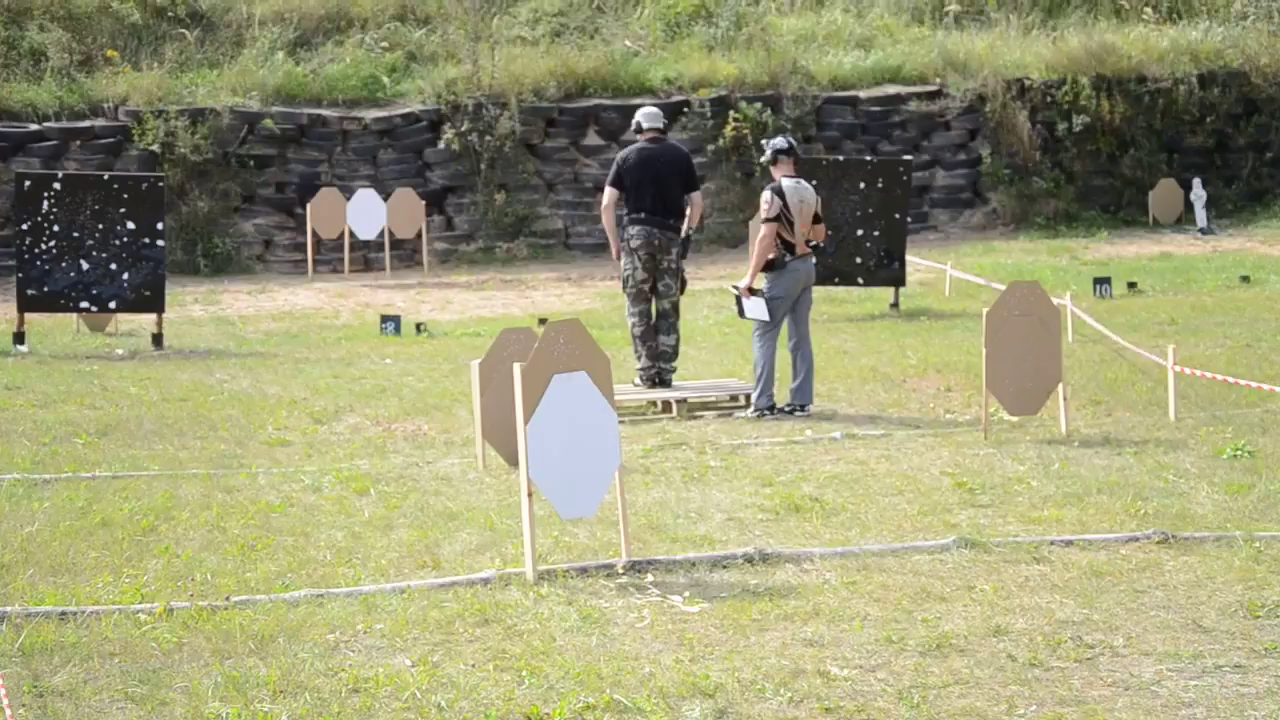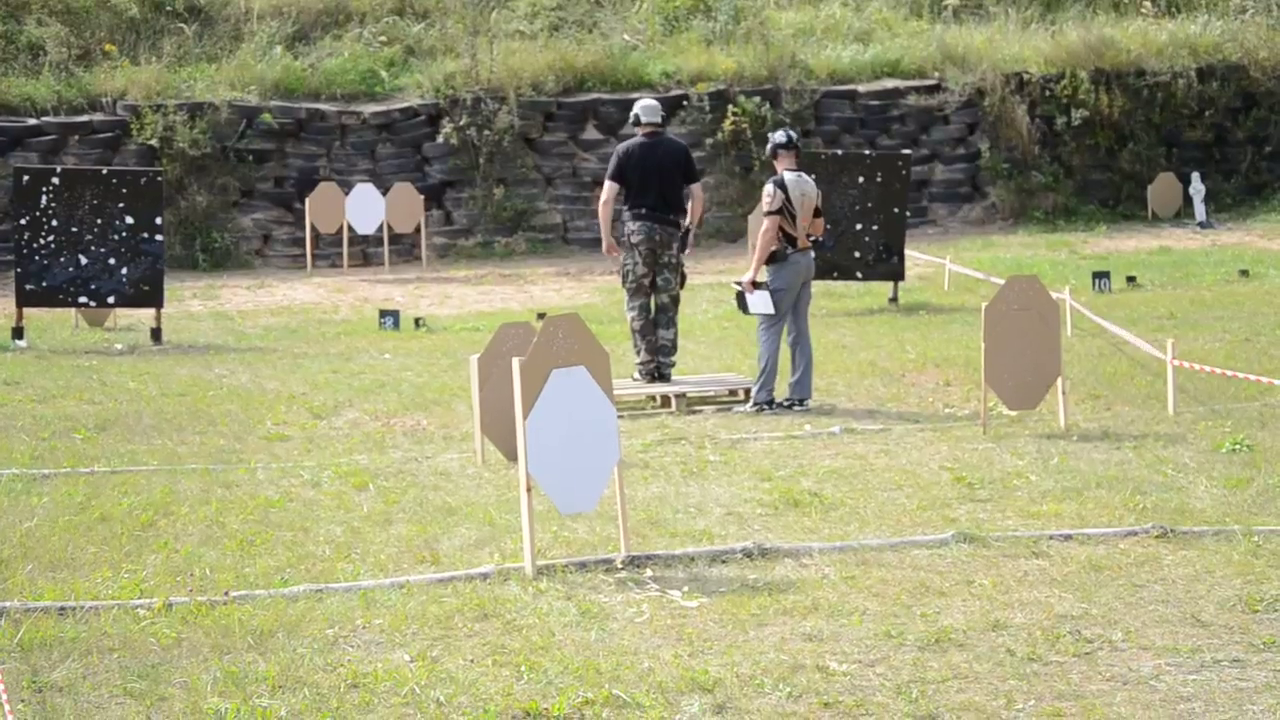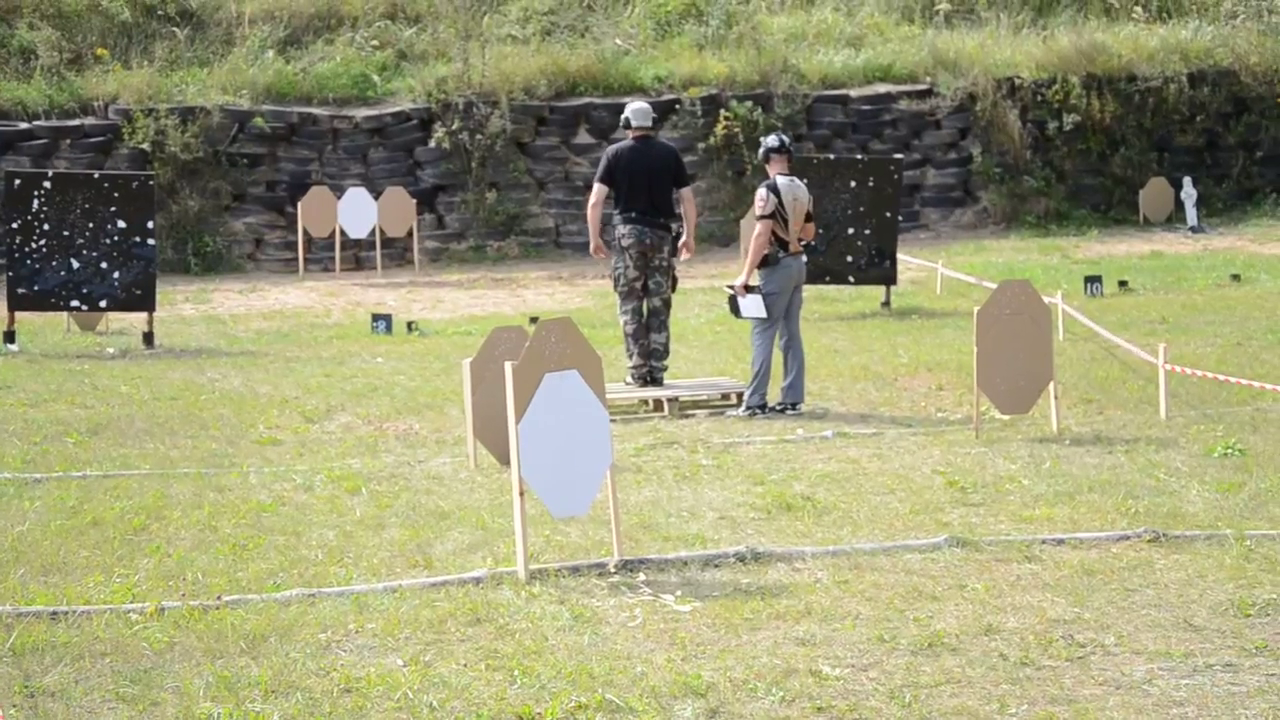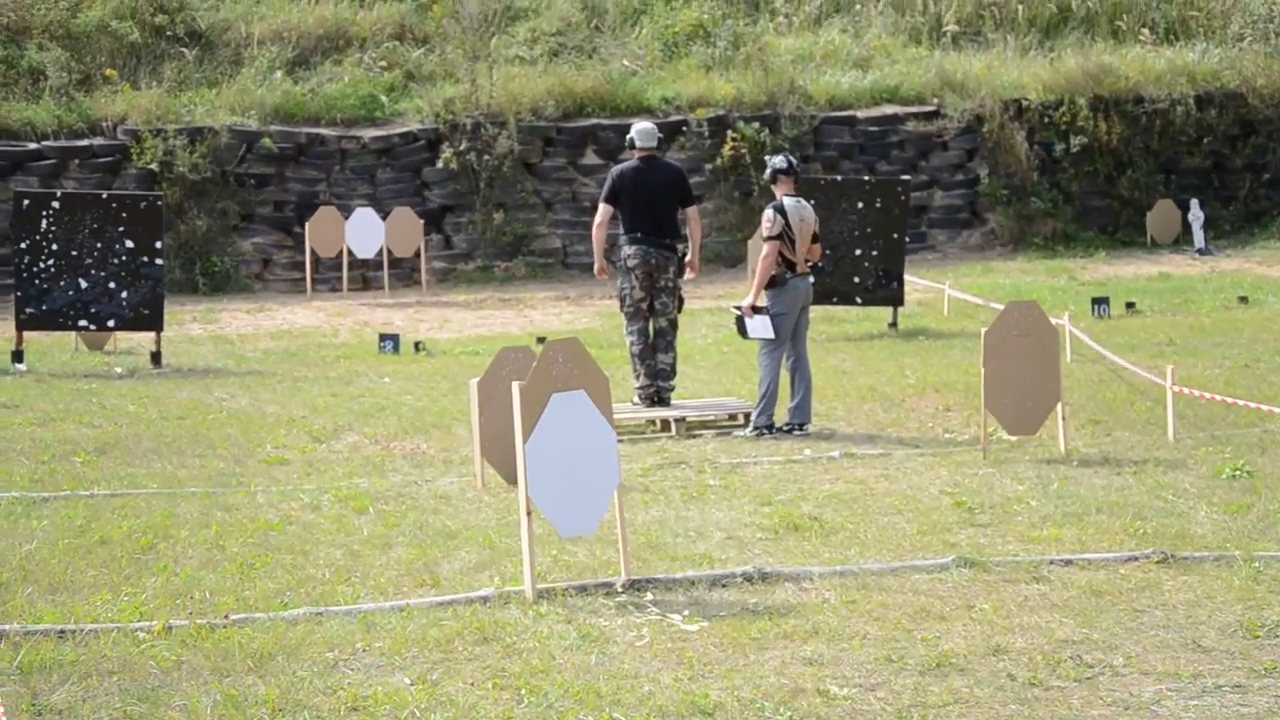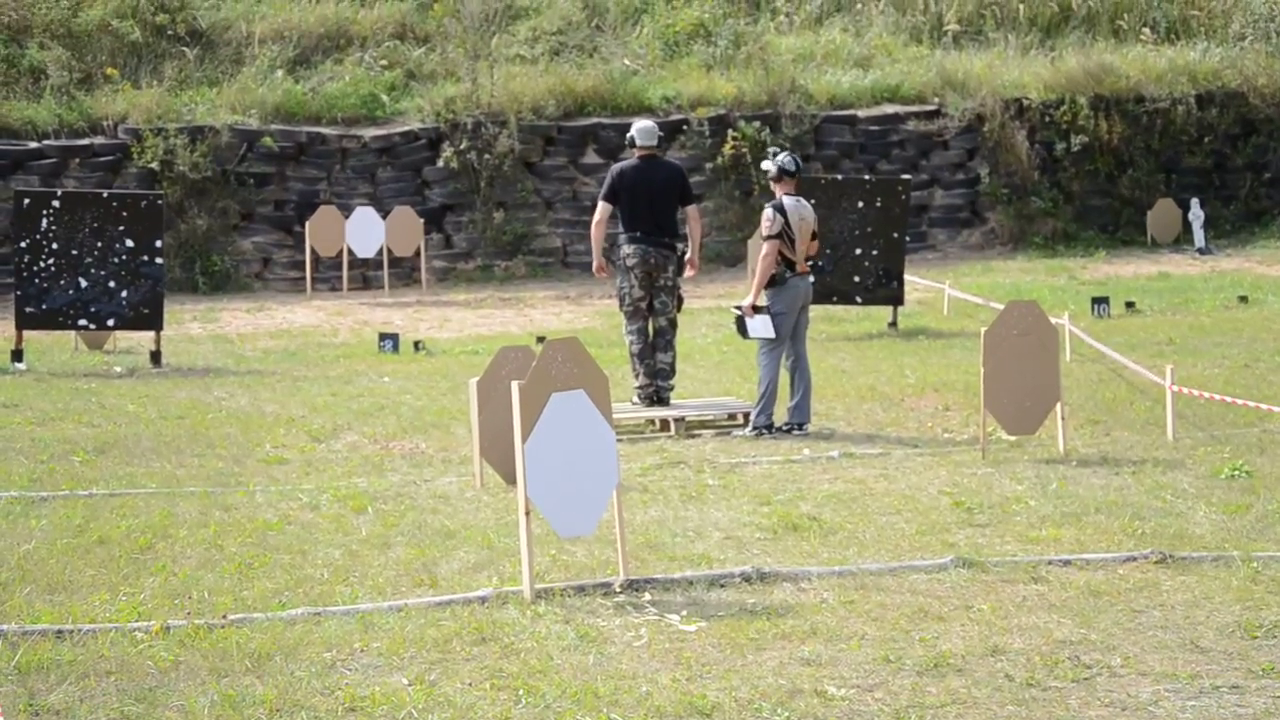
dt=0.4s
person 1, frame 1
left shoulder: (627, 156)
right shoulder: (680, 155)
left elbow: (607, 204)
right elbow: (696, 203)
left wrist: (614, 241)
right wrist: (685, 233)
left hip: (637, 234)
right hip: (670, 235)
left knee: (639, 306)
right knee: (668, 307)
left ankle: (646, 372)
right ankle: (665, 372)
person 1, frame 2
left shoulder: (625, 150)
right shoulder: (679, 149)
left elbow: (607, 199)
right elbow: (697, 195)
left wrist: (606, 237)
right wrist: (689, 228)
left hip: (637, 229)
right hip: (670, 229)
left knee: (638, 300)
right knee: (667, 301)
left ankle: (646, 367)
right ankle: (664, 366)
person 1, frame 3
left shoulder: (615, 153)
right shoulder: (669, 153)
left elbow: (596, 200)
right elbow: (688, 198)
left wrist: (594, 237)
right wrist: (689, 235)
left hip: (628, 232)
right hip: (661, 233)
left knee: (630, 304)
right knee: (659, 304)
left ankle: (638, 370)
right ankle: (656, 370)
person 1, frame 4
left shoulder: (620, 173)
right shoulder: (675, 173)
left elbow: (601, 221)
right elbow: (693, 218)
left wrist: (598, 258)
right wrist: (694, 254)
left hip: (634, 252)
right hip: (667, 253)
left knee: (637, 324)
right knee: (666, 325)
left ankle: (645, 390)
right ankle: (664, 390)
person 1, frame 5
left shoulder: (619, 172)
right shoulder: (675, 171)
left elbow: (600, 218)
right elbow: (693, 216)
left wrist: (597, 255)
right wrist: (693, 252)
left hip: (633, 251)
right hip: (666, 252)
left knee: (636, 324)
right knee: (665, 324)
left ankle: (645, 390)
right ankle: (663, 390)
person 2, frame 1
left shoulder: (773, 192)
right shoulder: (809, 191)
left elbow: (766, 237)
right elbow: (820, 234)
left wrist: (749, 277)
left hip: (784, 270)
right hip: (806, 266)
left knee: (764, 334)
right knee: (800, 335)
left ankle: (763, 403)
right ankle: (801, 400)
person 2, frame 2
left shoulder: (775, 185)
right shoulder: (810, 185)
left elbow: (769, 230)
right elbow: (818, 228)
left wrist: (753, 270)
left hip: (785, 263)
right hip: (806, 260)
left knee: (770, 328)
right knee: (799, 329)
left ankle: (763, 397)
right ankle: (800, 395)
person 2, frame 3
left shoulder: (768, 189)
right shoulder: (802, 189)
left elbow: (761, 234)
left wrist: (745, 274)
left hip: (777, 266)
right hip: (797, 263)
left knee: (763, 332)
right knee: (791, 333)
left ankle: (756, 401)
right ankle: (792, 398)
person 2, frame 4
left shoulder: (775, 210)
right shoulder: (808, 210)
left elbow: (768, 255)
left wrist: (753, 295)
left hip: (783, 287)
right hip: (804, 284)
left knee: (770, 353)
right knee: (798, 353)
left ankle: (763, 421)
right ankle: (799, 419)
person 2, frame 5
left shoulder: (774, 210)
right shoulder: (806, 209)
left elbow: (768, 255)
left wrist: (753, 295)
left hip: (783, 287)
right hip: (803, 283)
left knee: (769, 353)
right knee: (797, 353)
left ankle: (762, 422)
right ankle: (799, 419)
